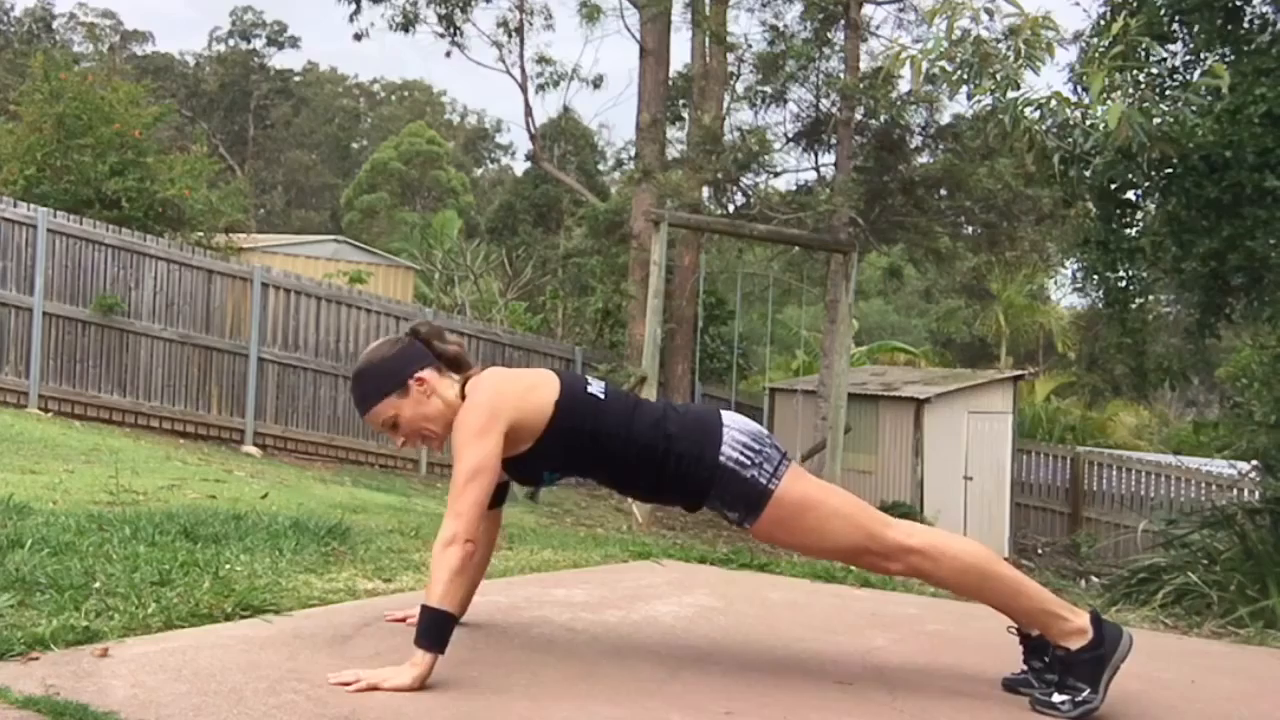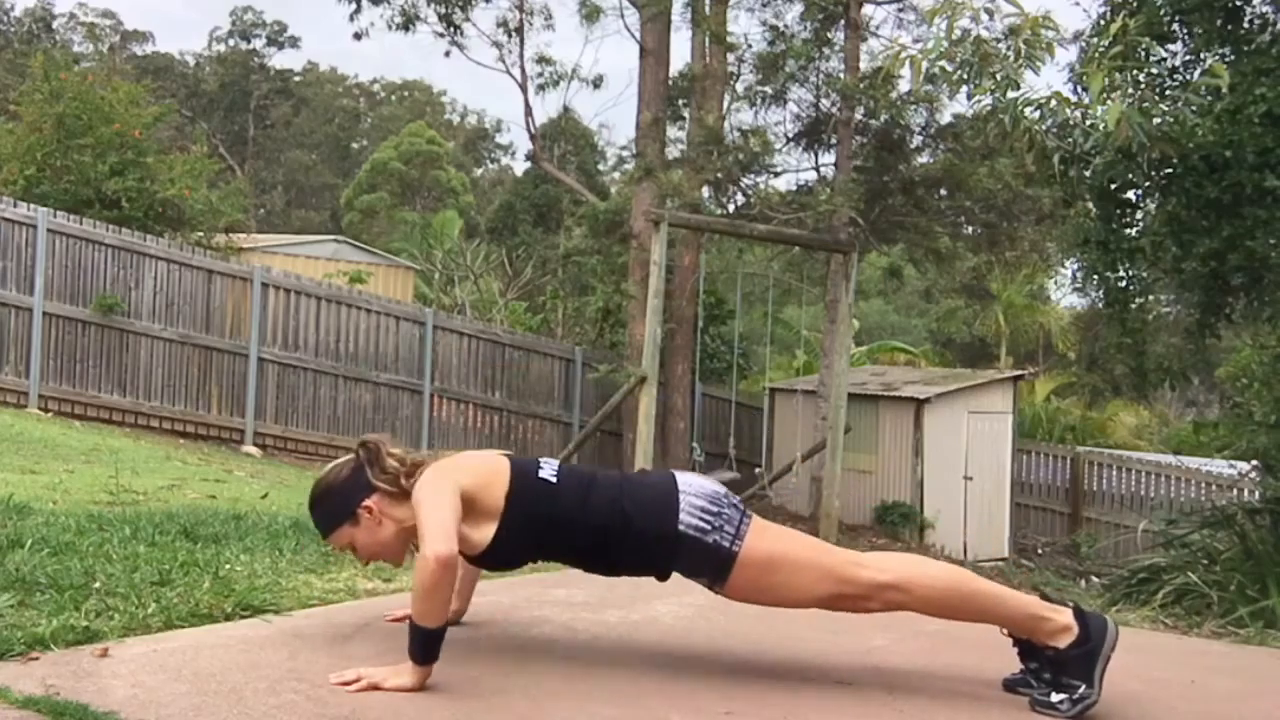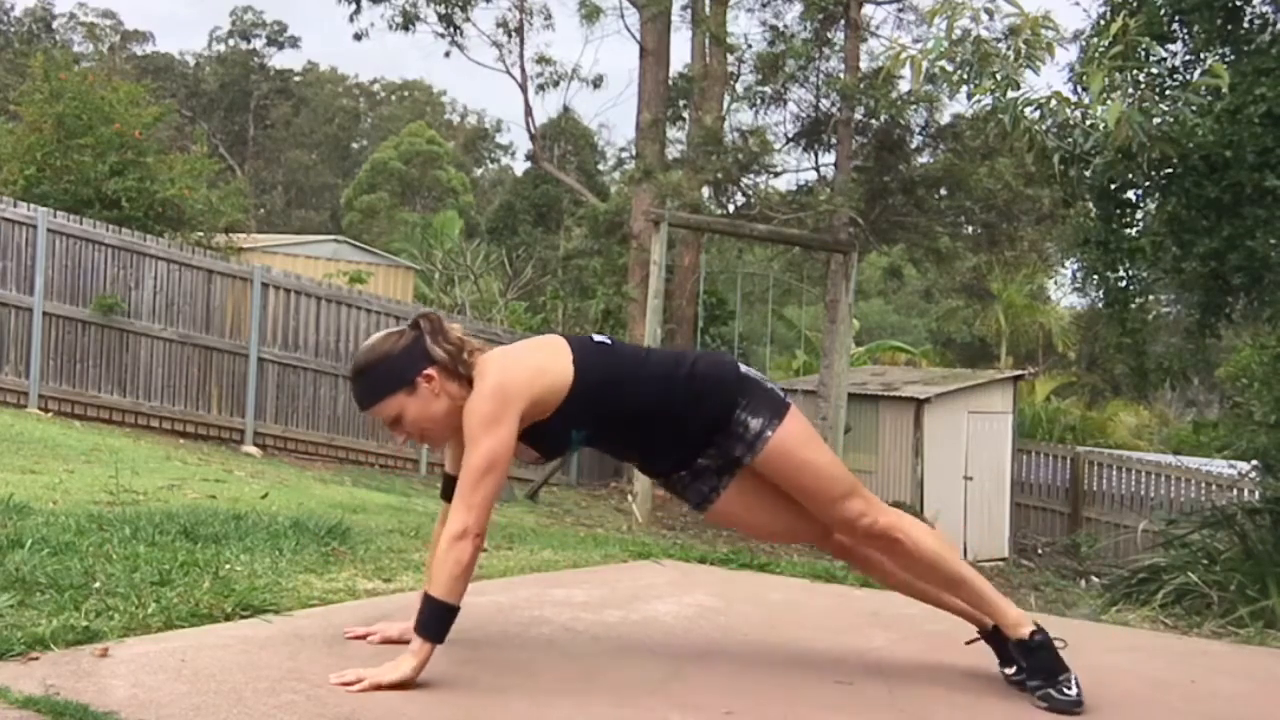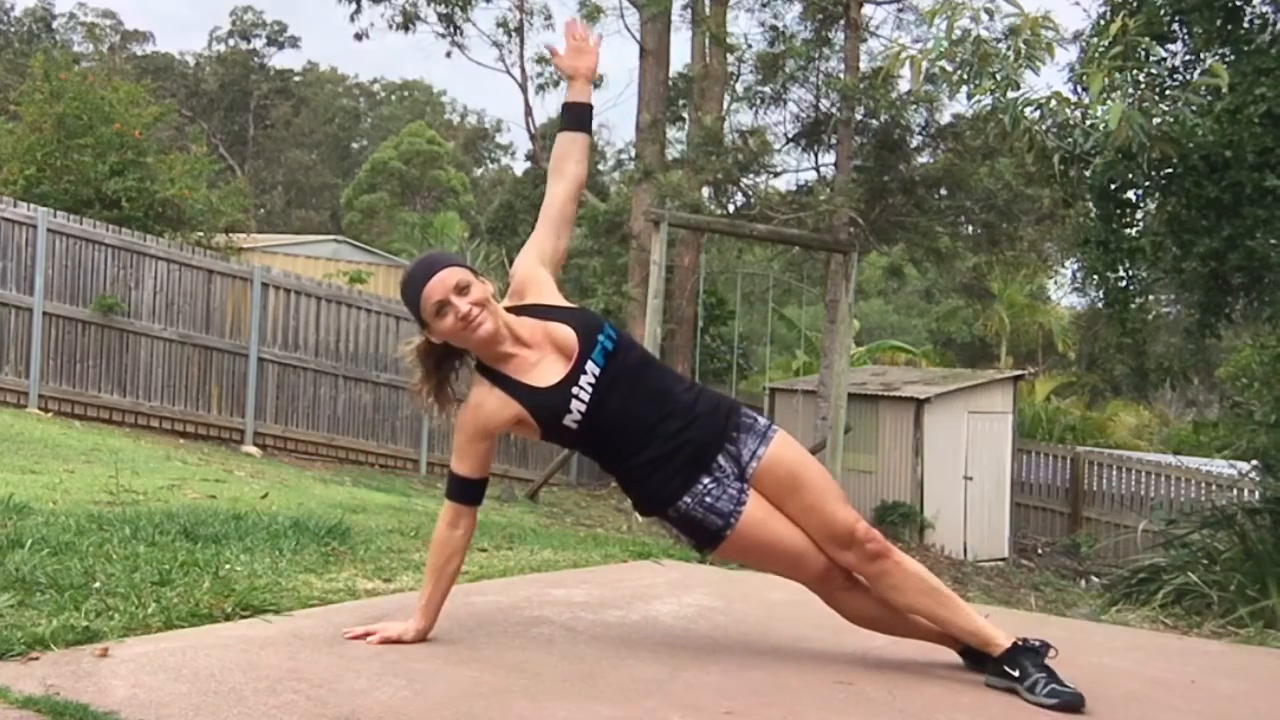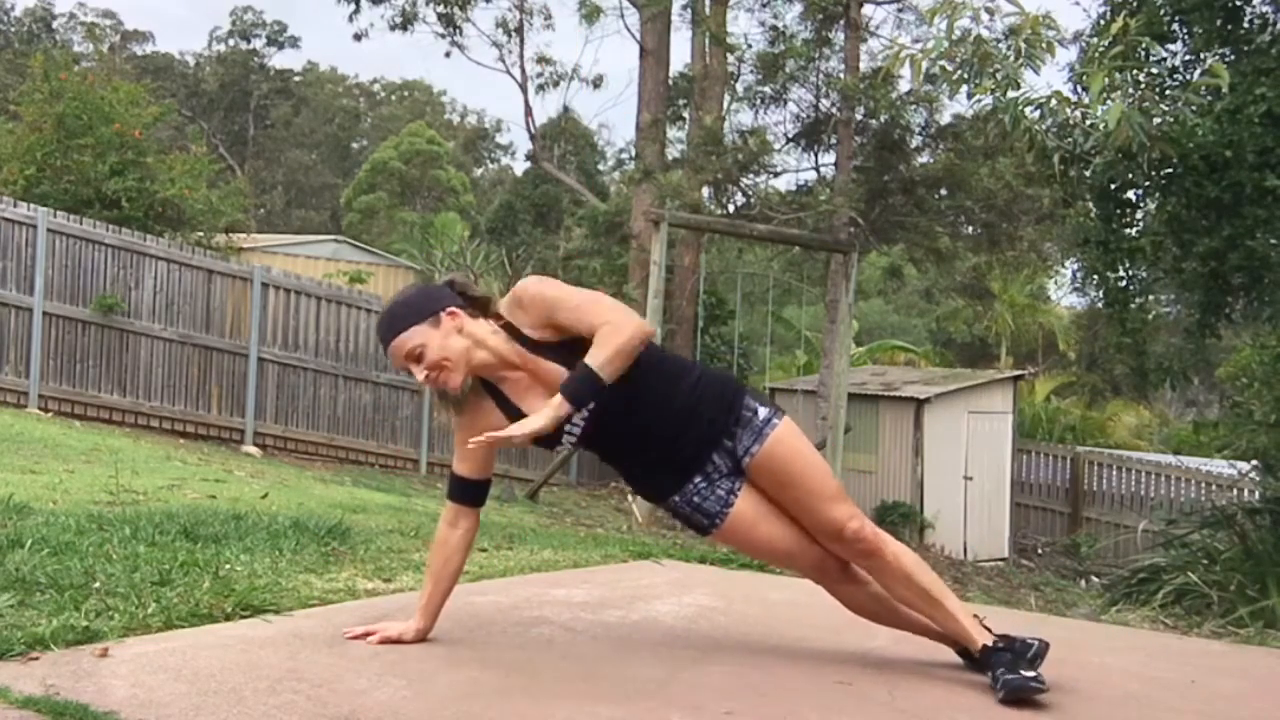
dt=1s
person 1, frame 1
left shoulder: (485, 401)
right shoulder: (482, 413)
left elbow: (458, 535)
right elbow: (483, 530)
right wrist: (439, 611)
left hip: (718, 456)
right hip: (704, 460)
left knee: (889, 544)
right knee: (883, 548)
left ankle: (1079, 634)
right ankle: (1048, 636)
person 1, frame 2
left shoulder: (434, 487)
right shoulder: (451, 483)
left elbow: (437, 558)
right wrist: (444, 607)
left hip: (676, 520)
right hip: (663, 511)
left knee: (863, 582)
right knee: (854, 581)
left ankle: (1064, 629)
right ankle: (1042, 624)
person 1, frame 3
left shoulder: (497, 386)
right shoulder: (470, 403)
left elbow: (466, 532)
right elbow: (453, 511)
left wrist: (419, 652)
right wrist: (419, 619)
left hip: (725, 402)
right hip: (684, 455)
left knee: (862, 519)
right knee: (836, 541)
left ankle: (1018, 629)
right ankle: (1004, 635)
person 1, frame 4
left shoulder: (529, 286)
right shoulder: (487, 407)
left elbow: (565, 186)
right elbow: (459, 516)
left wrist: (579, 87)
right wrist: (421, 622)
left hip: (725, 427)
right hip: (685, 488)
left knee: (859, 544)
right knee: (833, 578)
left ankle: (1001, 648)
right ankle: (981, 650)
person 1, frame 5
left shoulder: (529, 304)
right shoulder: (481, 413)
left elbow: (630, 326)
right elbow: (460, 513)
left wrist: (552, 409)
right wrist: (420, 621)
left hip: (724, 415)
right hip: (680, 480)
left knee: (851, 533)
right knee: (829, 567)
left ankle: (986, 641)
right ankle: (971, 644)
